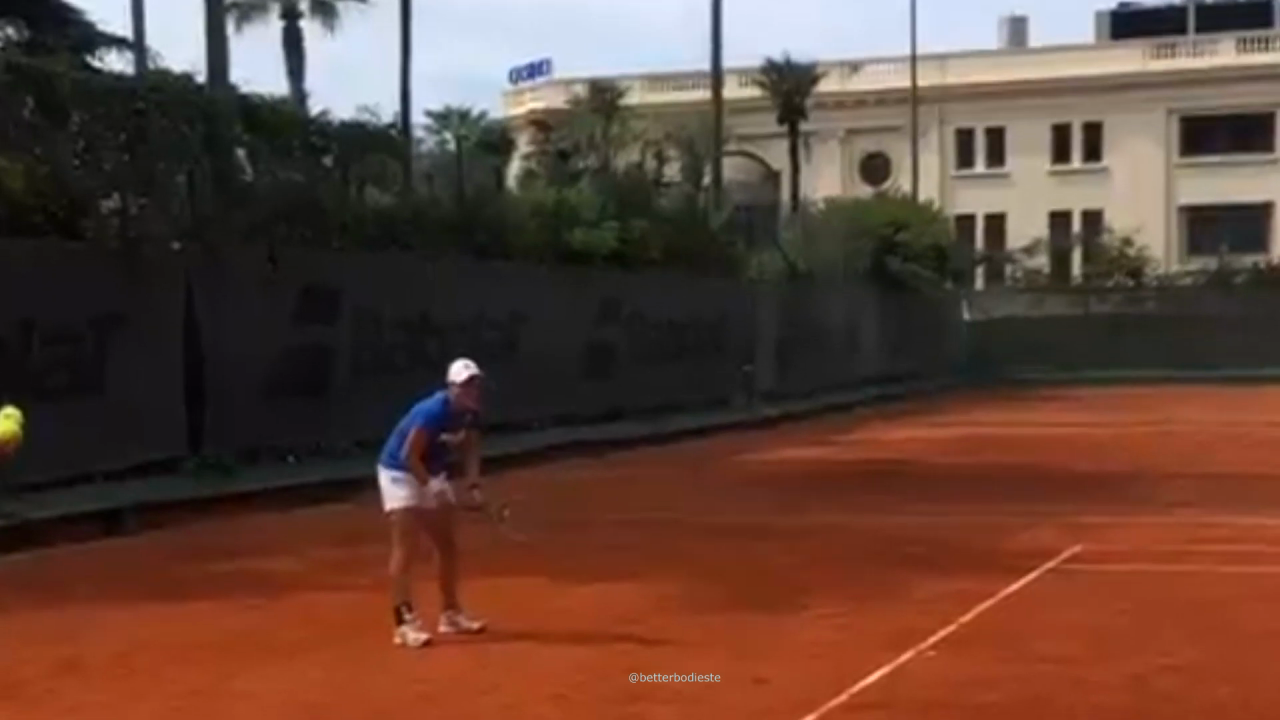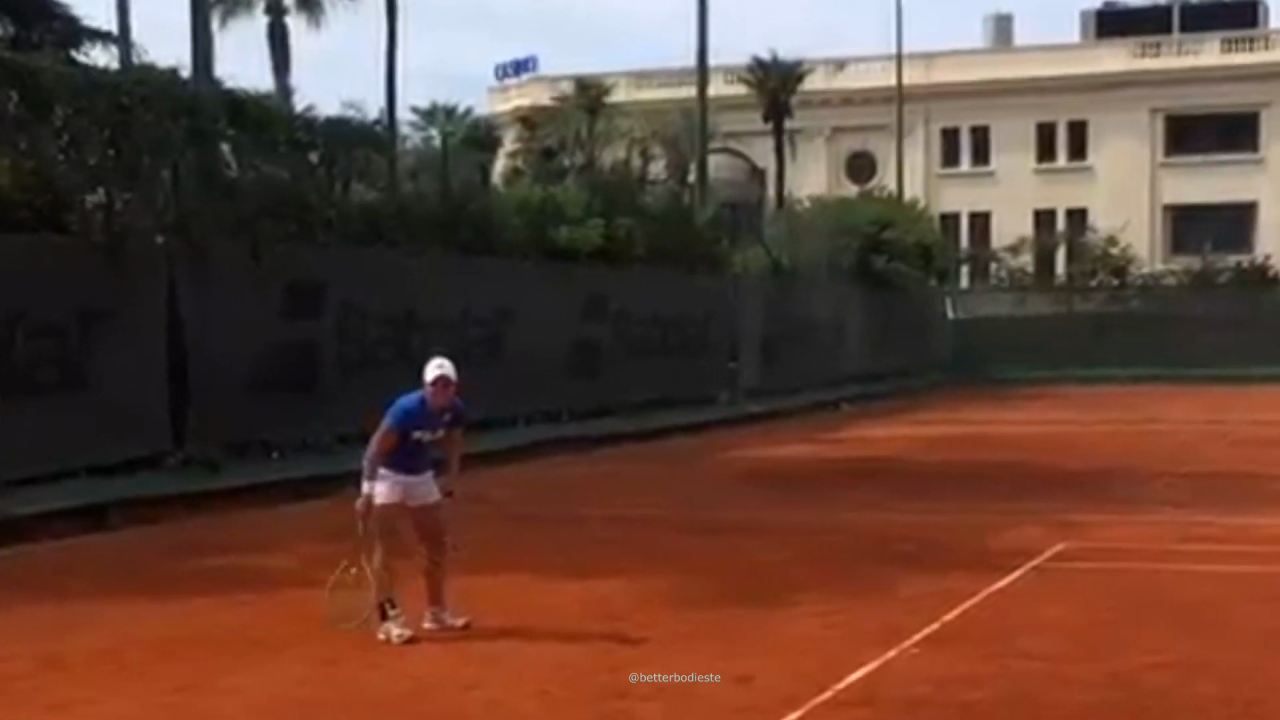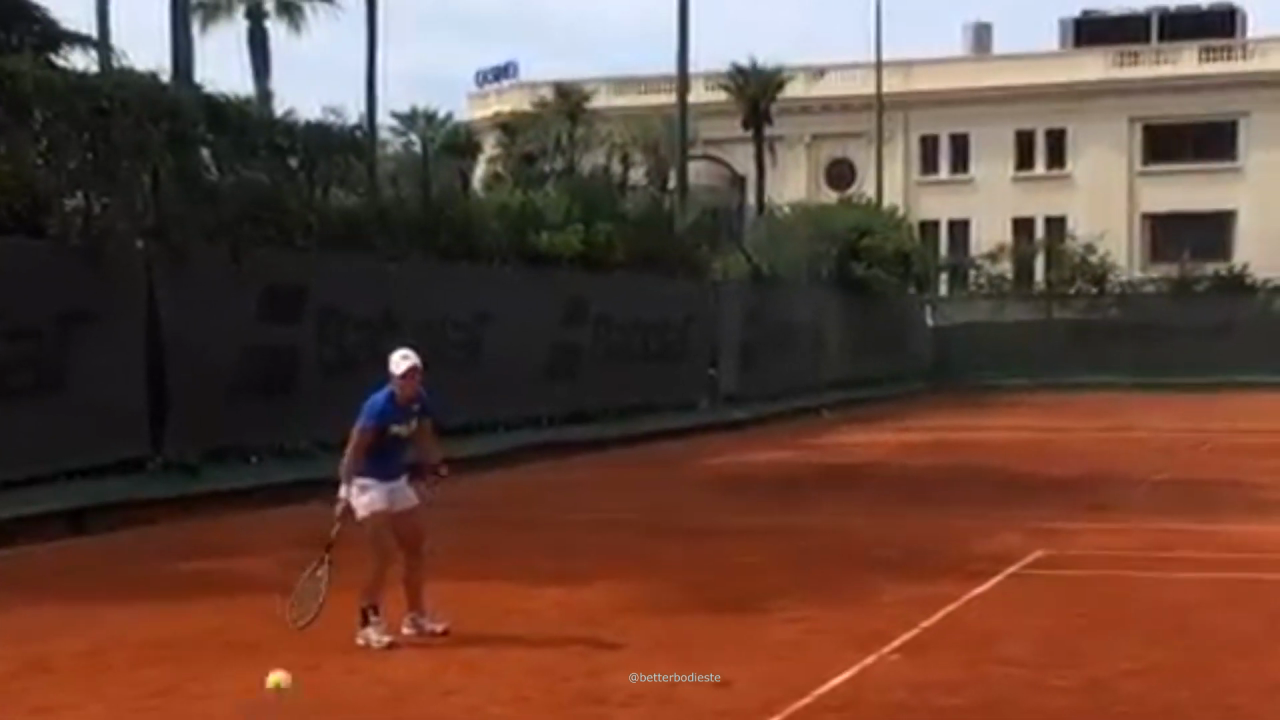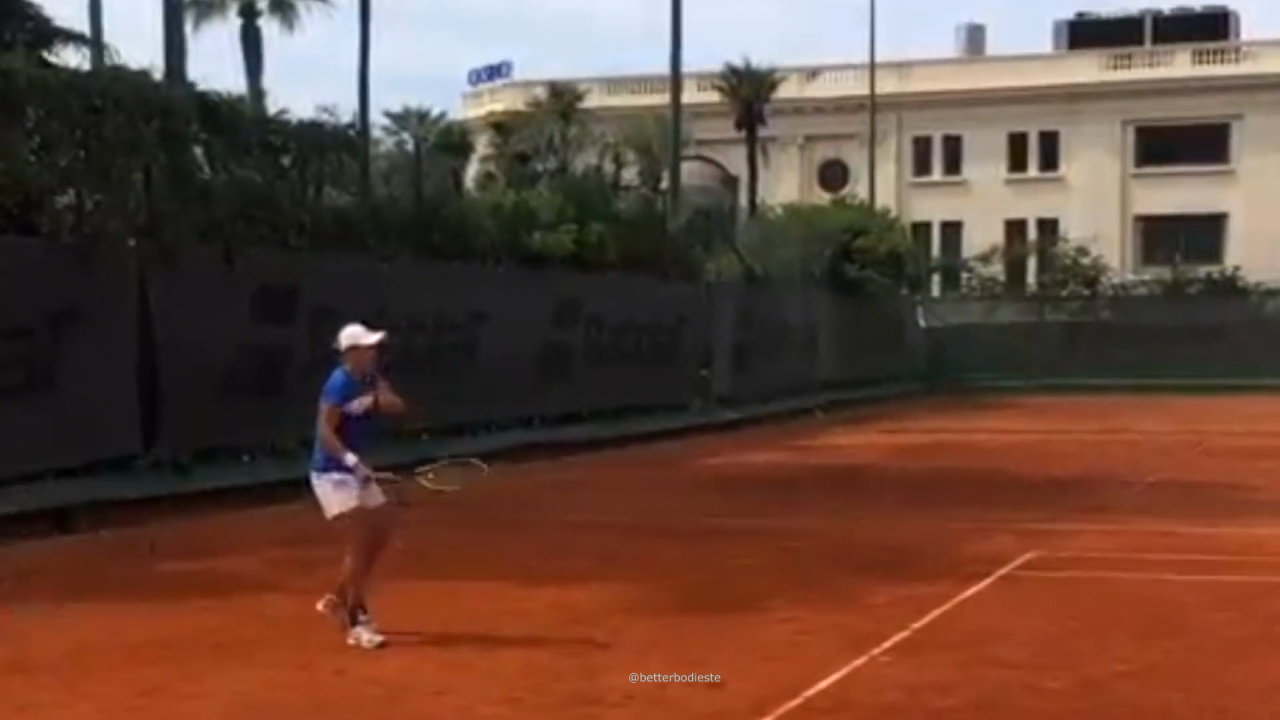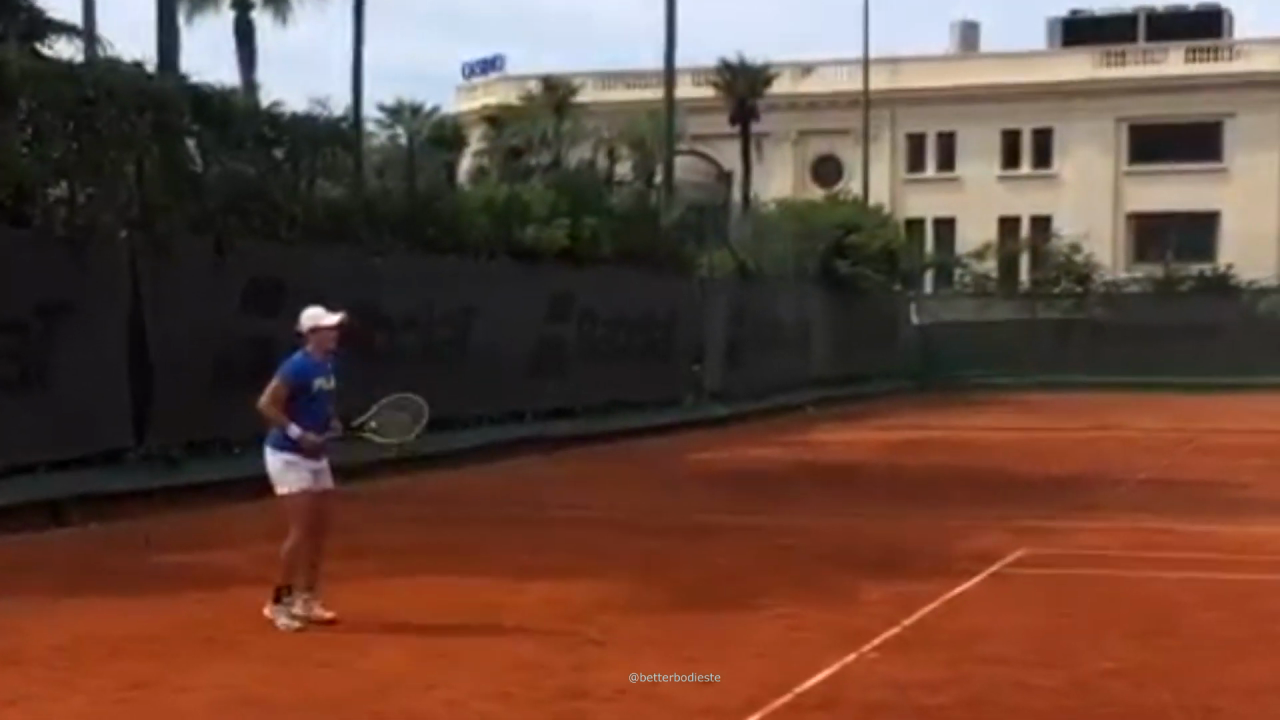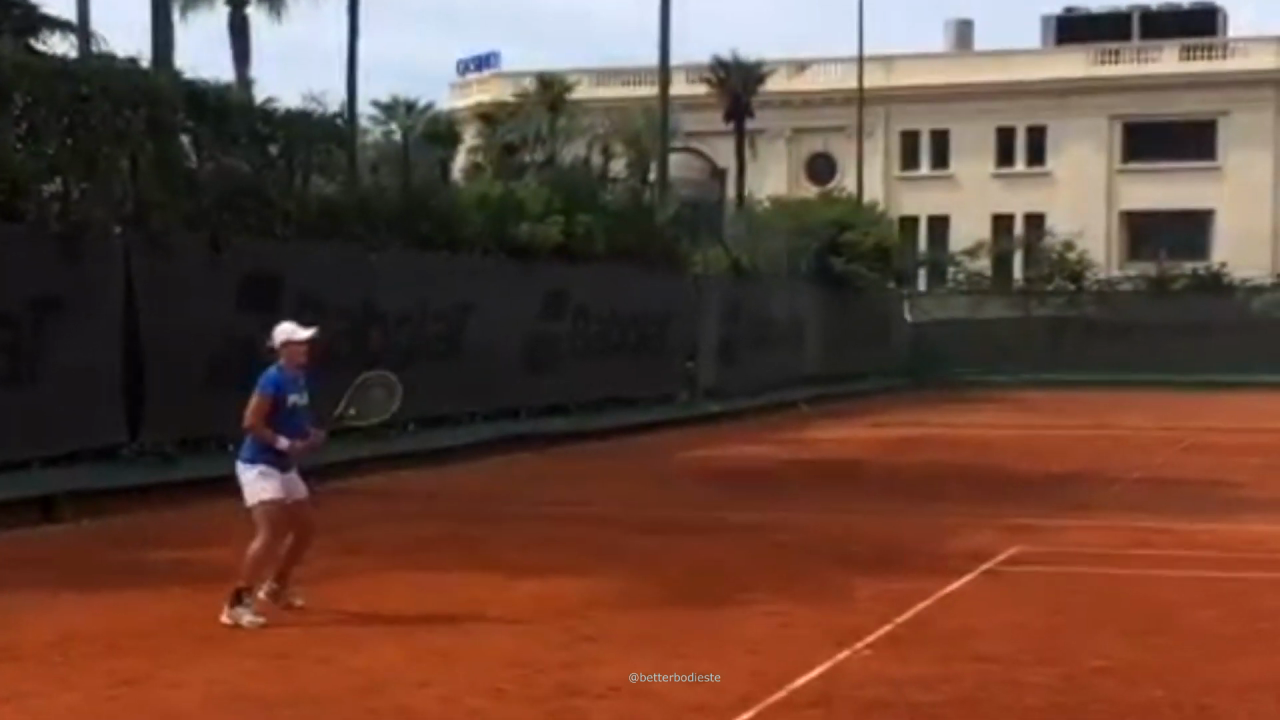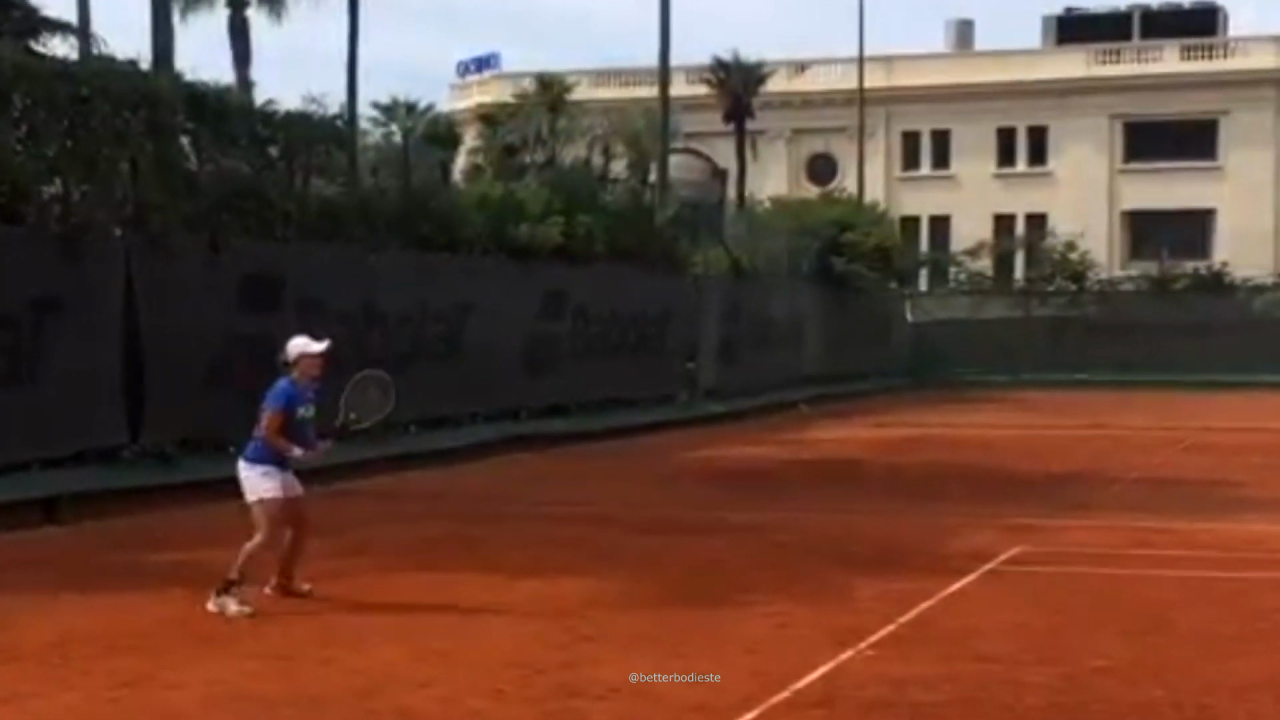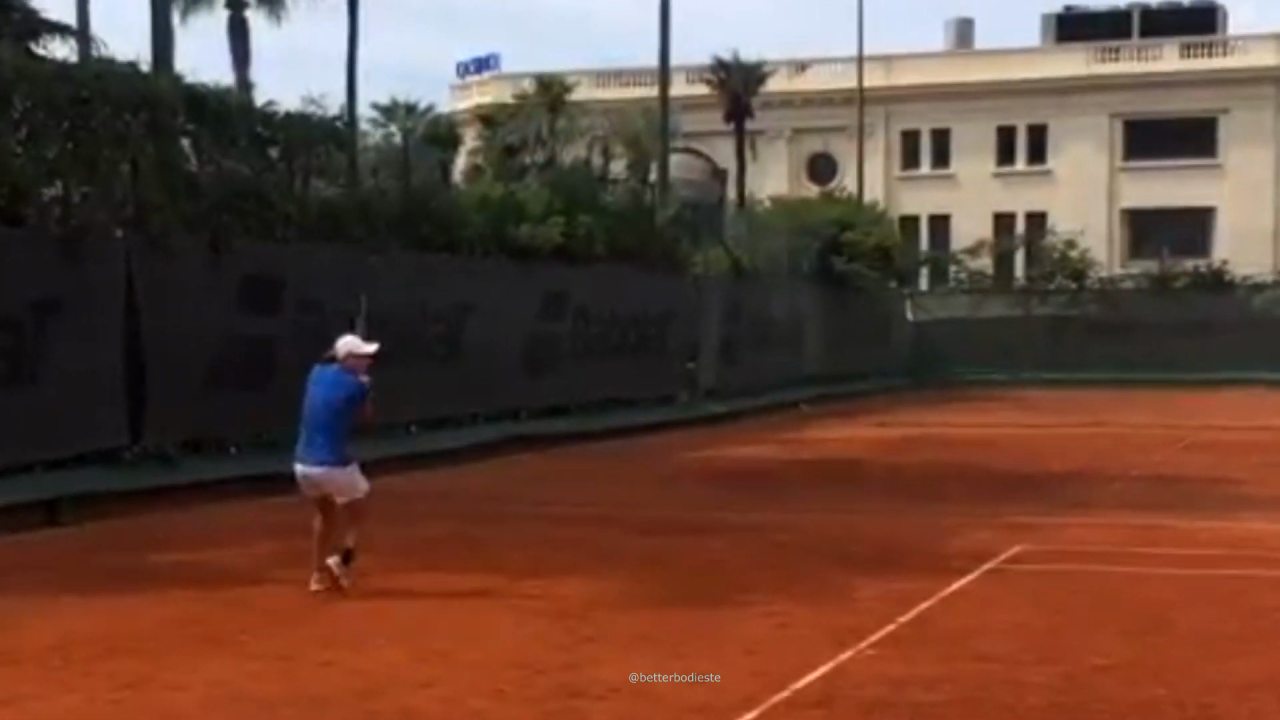
dt=0.5s
person 1, frame 1
left shoulder: (470, 412)
right shoulder: (432, 411)
left elbow: (470, 449)
right elbow: (409, 456)
left wrist: (473, 484)
right wrist: (434, 488)
left hip: (433, 476)
right hip: (400, 474)
left knee: (448, 546)
right knee: (405, 548)
left ankle: (451, 614)
right ankle: (405, 623)
person 1, frame 2
left shoulder: (455, 410)
right shoulder: (407, 409)
left elbow: (452, 448)
right elbow: (375, 449)
left wrist: (447, 487)
right wrist: (367, 491)
left hip: (421, 474)
right hip: (385, 472)
left knee: (437, 542)
right knee: (386, 544)
left ankle: (436, 611)
right ankle: (389, 618)
person 1, frame 3
left shoulder: (420, 399)
right shoulder: (379, 407)
left elbow: (422, 437)
right elbow: (353, 450)
left wrist: (435, 465)
right wrist: (346, 493)
left hip: (396, 480)
right hip: (365, 482)
left knee: (415, 546)
right knee: (381, 551)
left ankle: (416, 616)
right ankle: (368, 624)
person 1, frame 4
left shoulder: (368, 379)
right shoulder: (338, 385)
left elbow: (397, 406)
right elbow: (324, 433)
left wrist: (372, 401)
right wrist: (355, 462)
left hip: (355, 472)
right hip: (333, 474)
left knee: (379, 537)
right knee: (359, 544)
left ankle: (338, 601)
right ankle: (357, 623)
person 1, frame 5
left shoulder: (327, 364)
right shoulder: (296, 366)
right elbow: (265, 406)
left wrist: (331, 421)
right wrist: (296, 433)
left hip: (314, 456)
right hip: (287, 455)
left knee: (319, 529)
right knee: (301, 529)
left ankle: (306, 600)
right ankle: (278, 601)
person 1, frame 6
left shoulder: (300, 378)
right shoulder: (272, 380)
right elbow: (250, 423)
left wrist: (309, 433)
right wrist: (285, 443)
left hip: (285, 467)
right hip: (259, 466)
left knee: (304, 530)
right knee: (270, 535)
left ankle: (276, 587)
right ankle: (238, 603)
person 1, frame 7
left shoulder: (308, 390)
right shoulder: (284, 392)
right elbow: (266, 434)
left wrist: (313, 444)
right wrist: (298, 453)
left hip: (278, 469)
right hip: (259, 467)
left knee: (301, 525)
right knee: (266, 534)
left ankle: (283, 581)
right ankle: (225, 594)
person 1, frame 8
left shoulder: (317, 373)
right shoulder: (357, 386)
right elbow: (366, 413)
left hip: (304, 464)
right hip: (335, 466)
left knee: (326, 516)
right knee: (356, 517)
left ankle: (320, 574)
right ankle: (340, 561)
